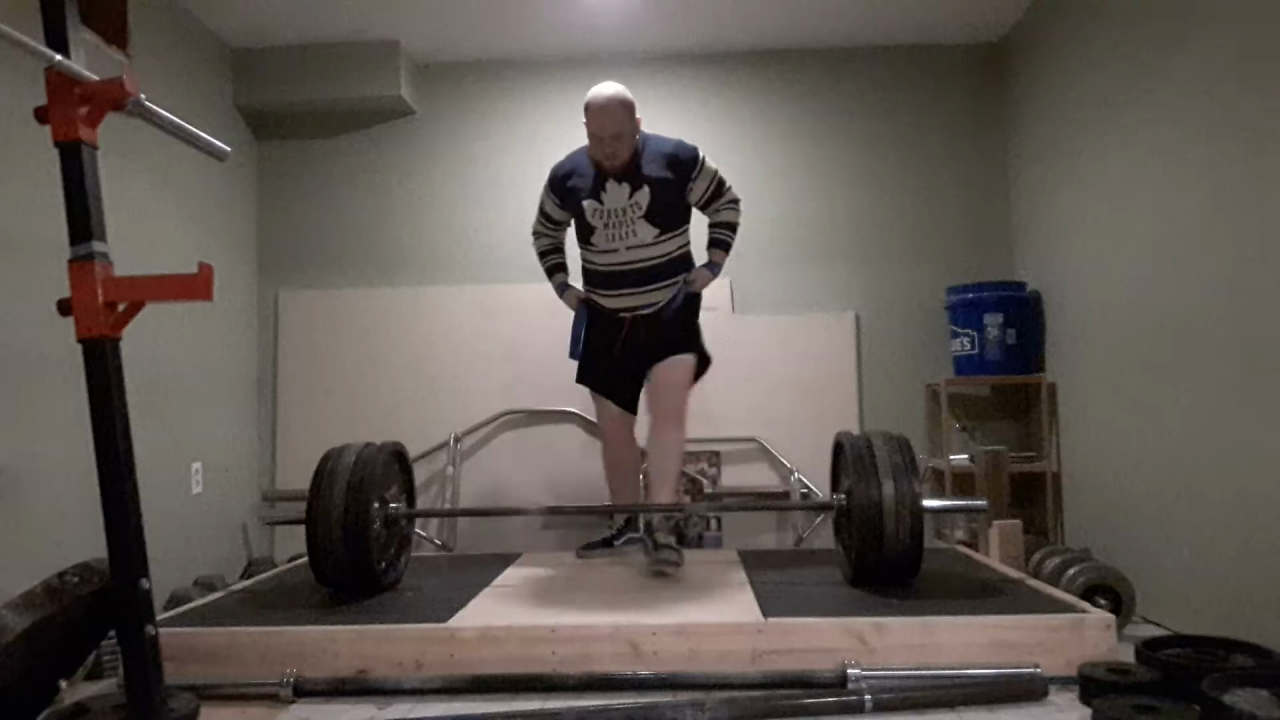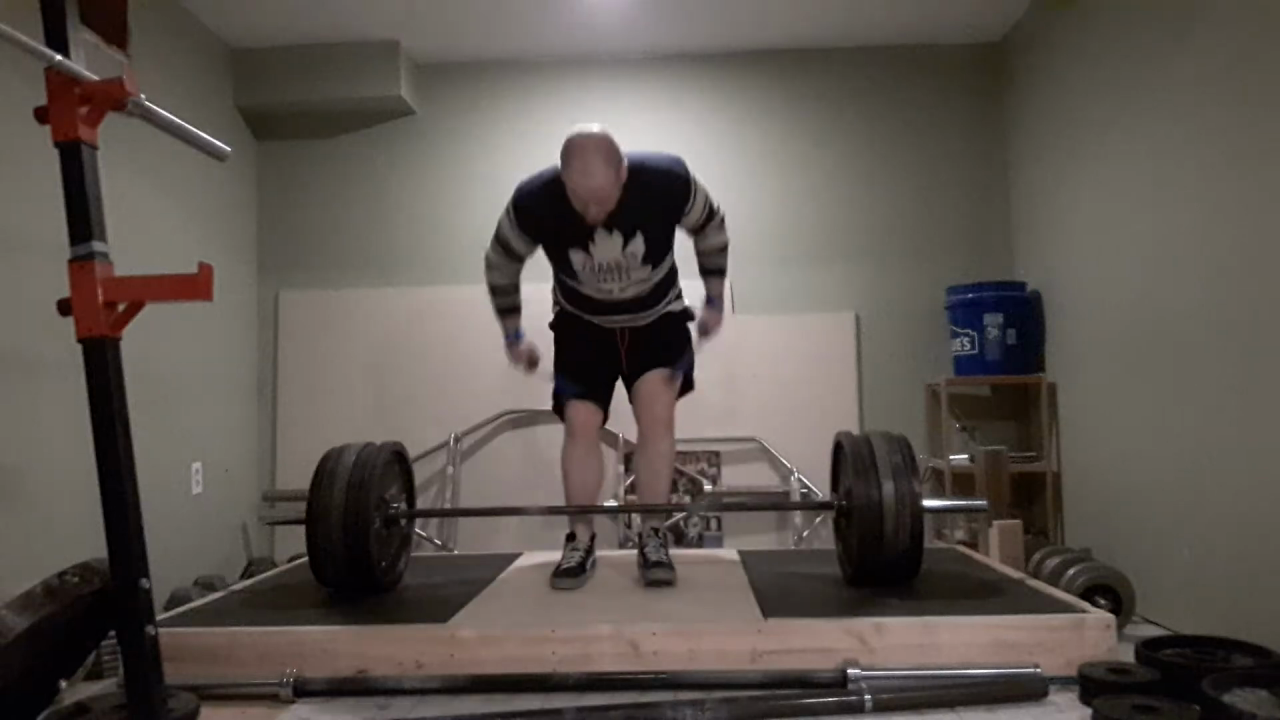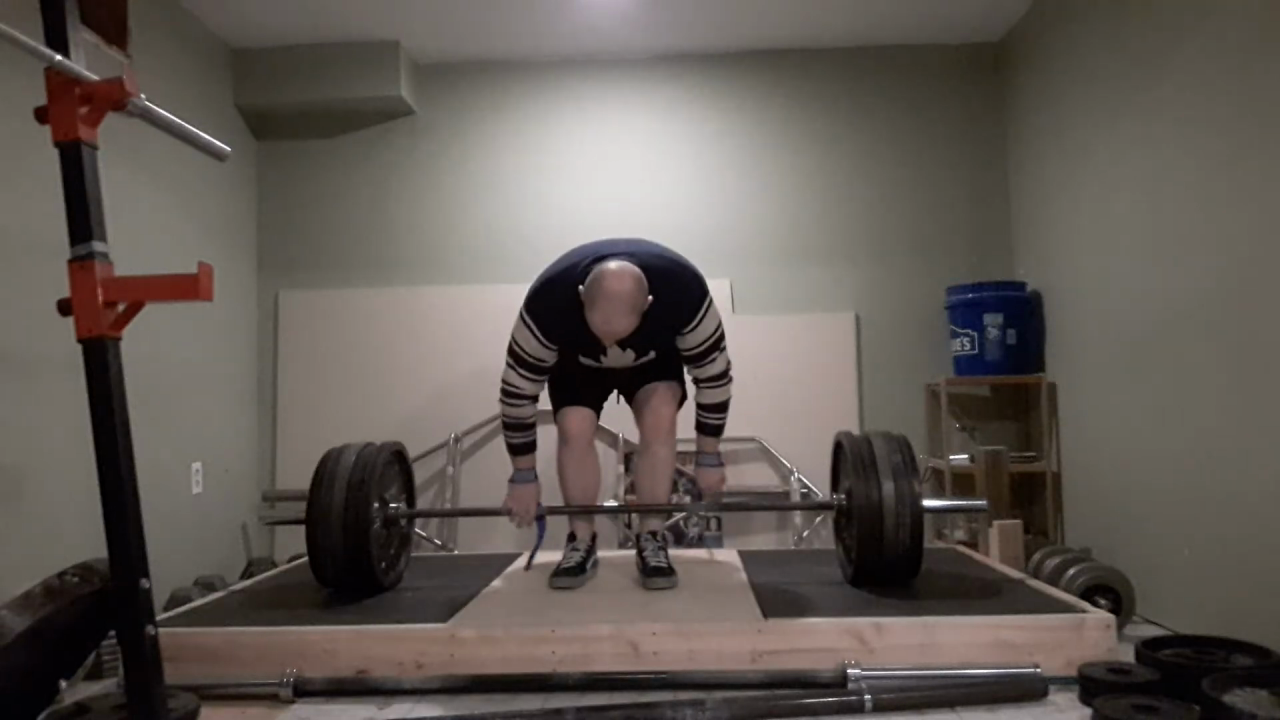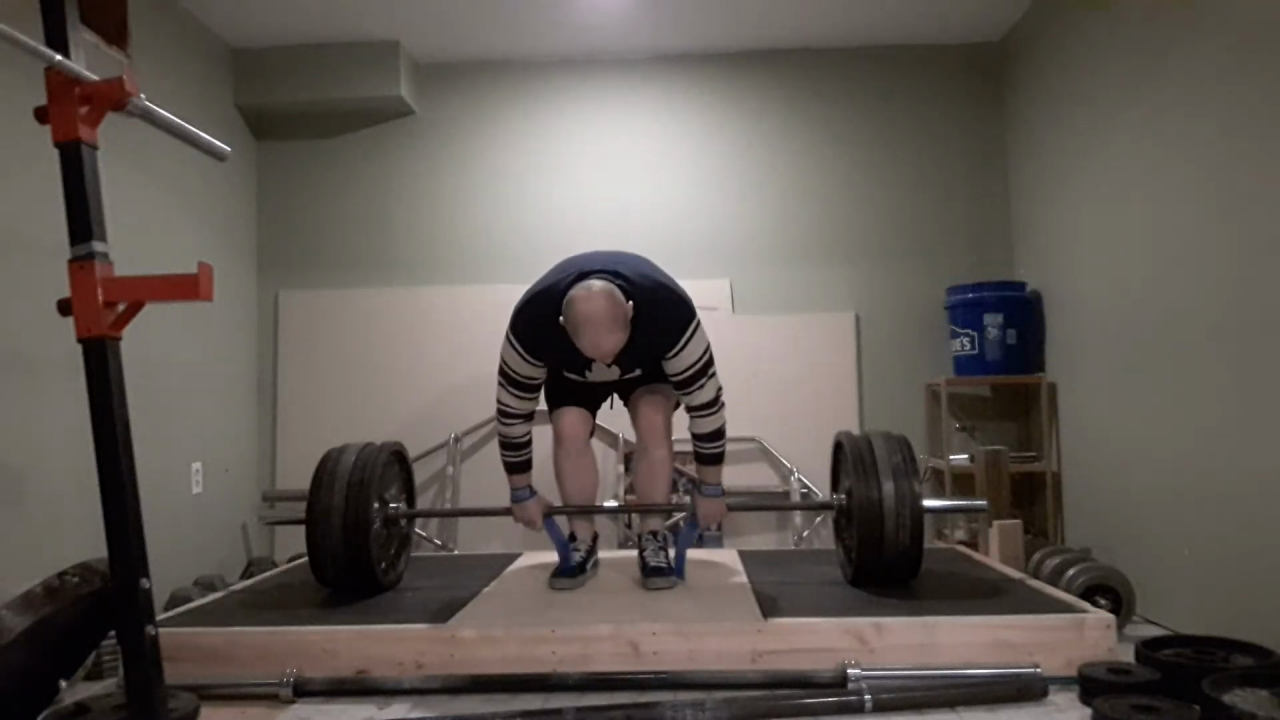
dt=0.7s
person 1, frame 1
left shoulder: (679, 159)
right shoulder: (566, 175)
left elbow: (726, 205)
right elbow: (545, 233)
left wrist: (713, 263)
right wrist: (561, 284)
left hip: (669, 312)
right hip: (606, 320)
left knee: (667, 406)
right knee: (614, 427)
left ankle: (661, 527)
right ankle: (627, 522)
person 1, frame 2
left shoulder: (668, 180)
right shoulder: (533, 201)
left elbow: (712, 228)
right elbow: (500, 264)
left wrist: (713, 300)
right wrist: (513, 334)
left hip: (656, 321)
right hip: (581, 327)
left knee: (656, 417)
right knee: (581, 425)
left ankle: (653, 537)
right ankle: (581, 540)
person 1, frame 3
left shoulder: (683, 289)
right shoulder: (549, 300)
left elbow: (714, 374)
right elbow: (519, 389)
left wrist: (708, 458)
right wrist: (523, 476)
left hip: (655, 354)
right hip: (575, 360)
left knee: (659, 421)
right knee: (574, 429)
left ankle: (651, 540)
right ankle: (581, 541)
person 1, frame 4
left shoulder: (669, 310)
right shoulder: (533, 319)
left elbow: (705, 401)
right elbow: (513, 409)
left wrist: (710, 489)
right wrist: (521, 492)
left hip: (648, 362)
left knee: (654, 422)
right knee: (570, 430)
left ankle: (653, 539)
right ankle: (582, 541)
